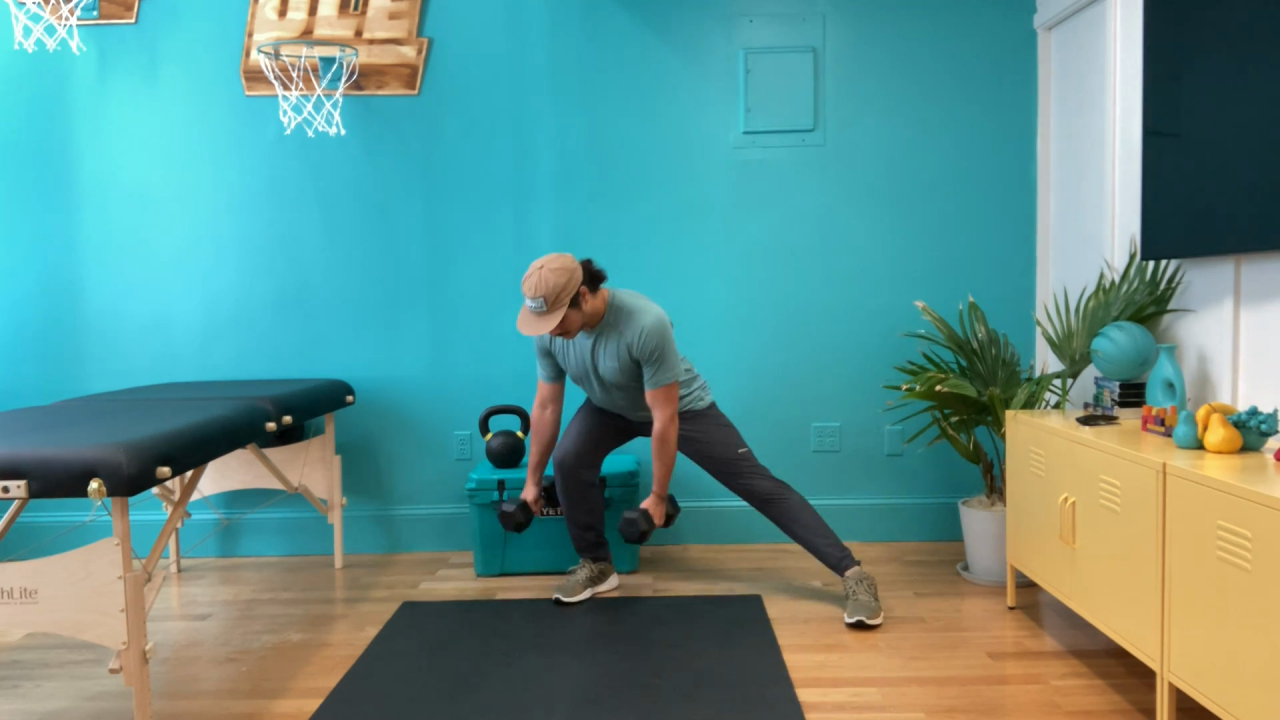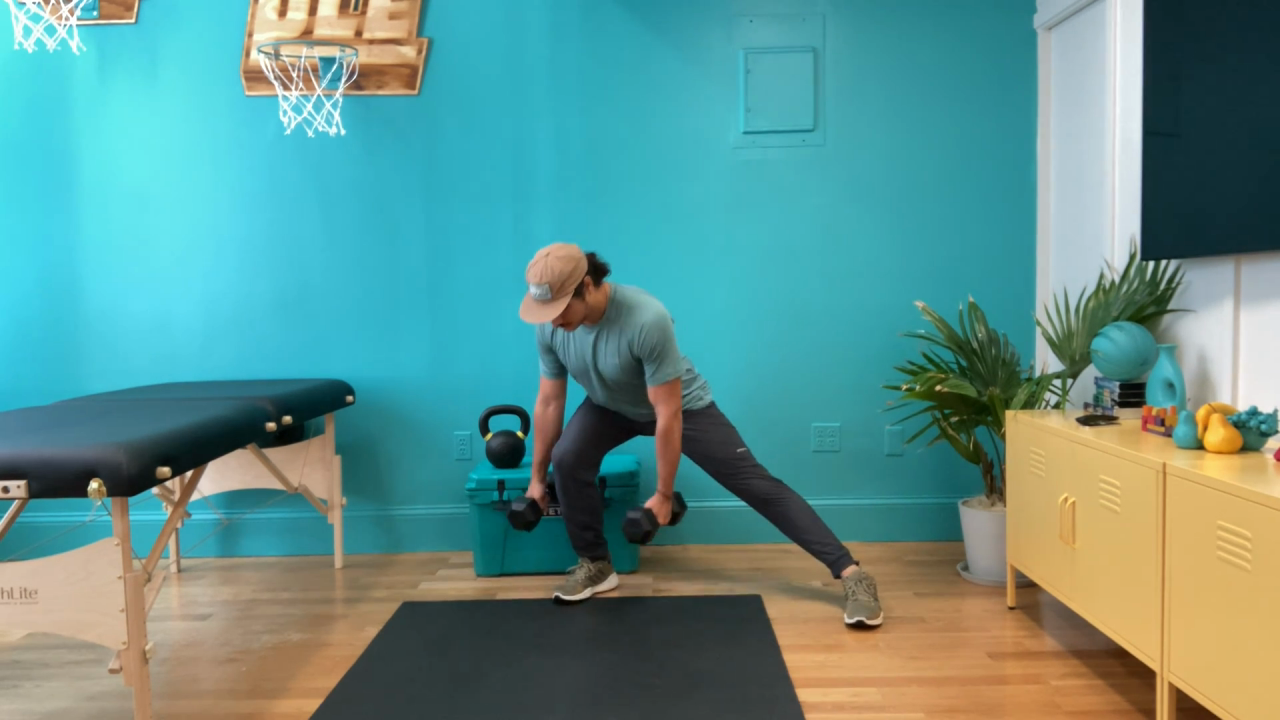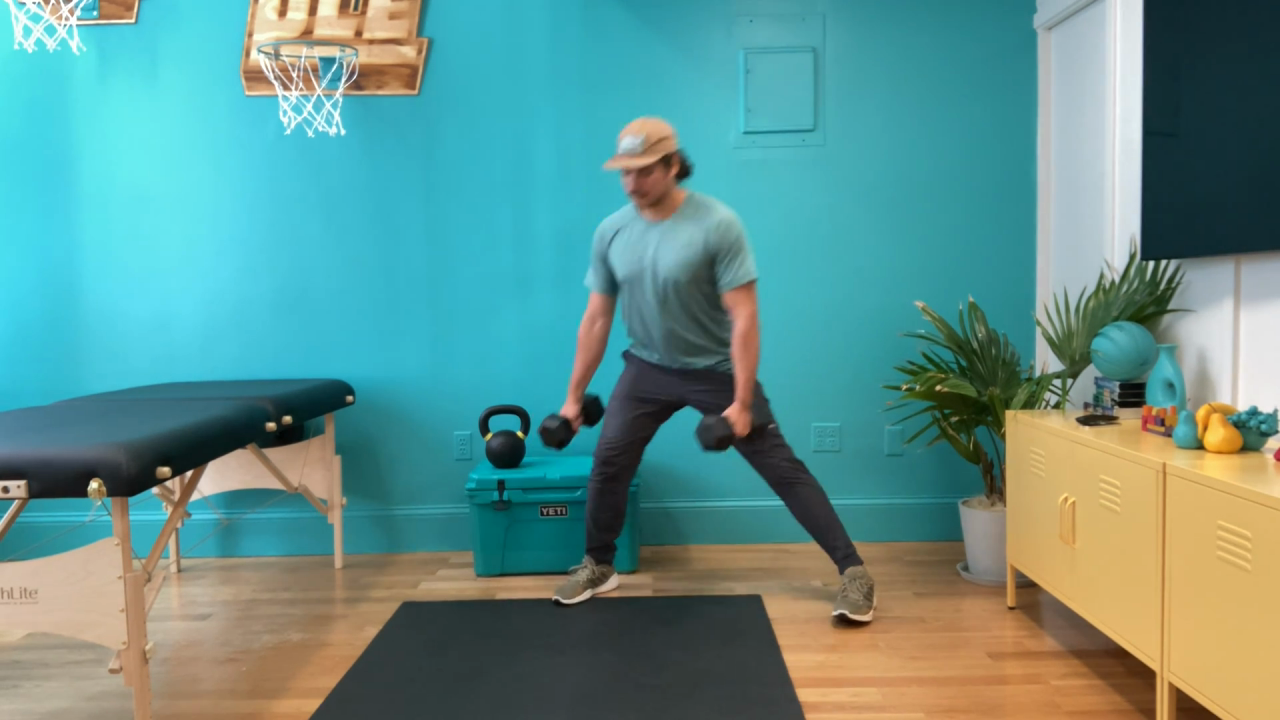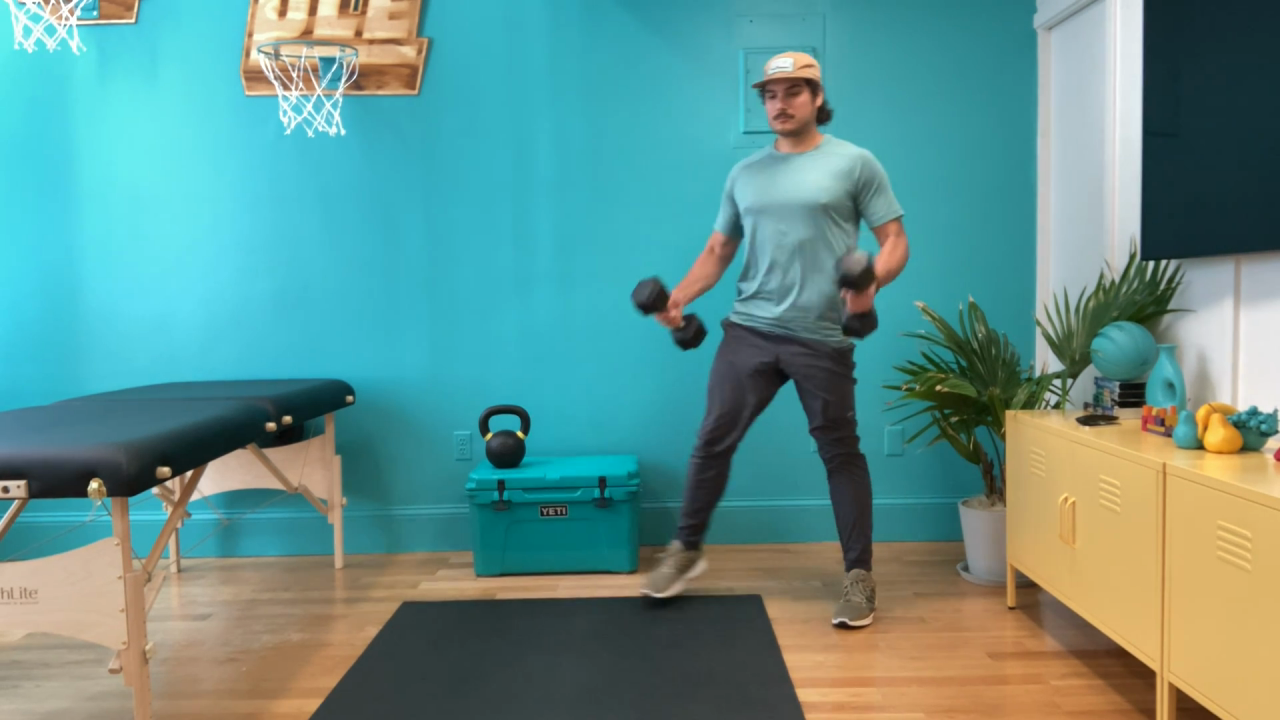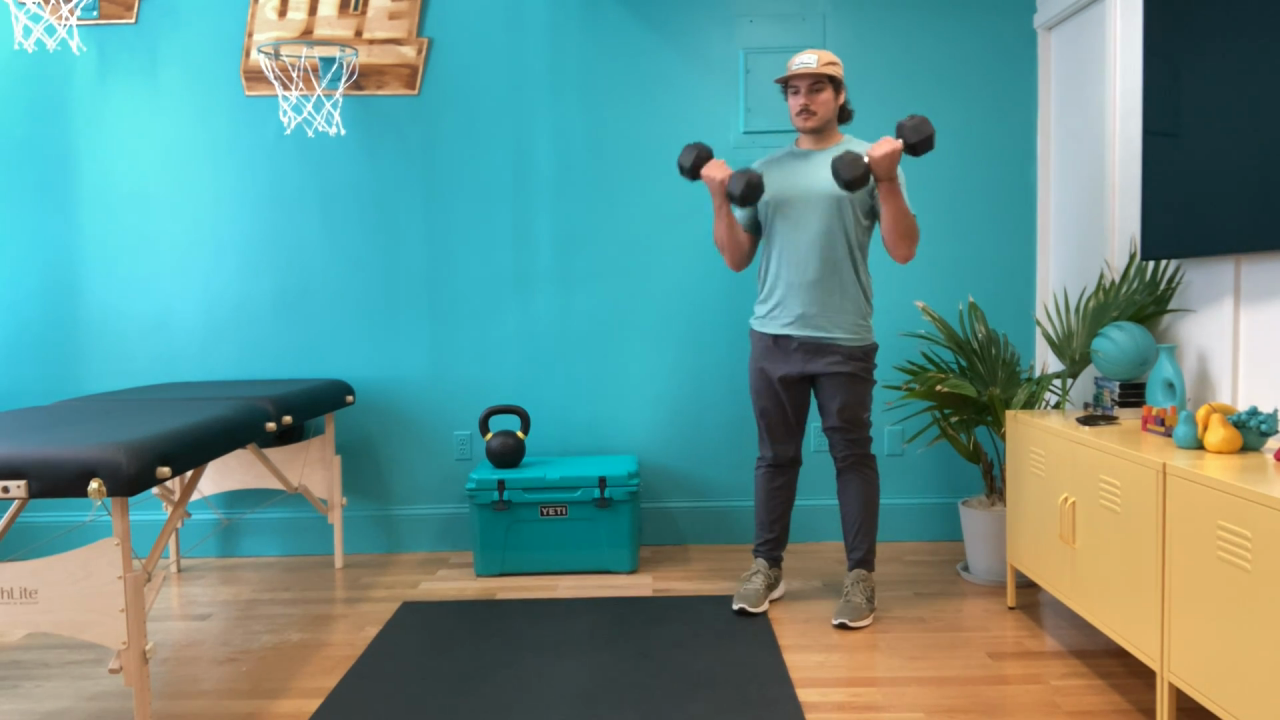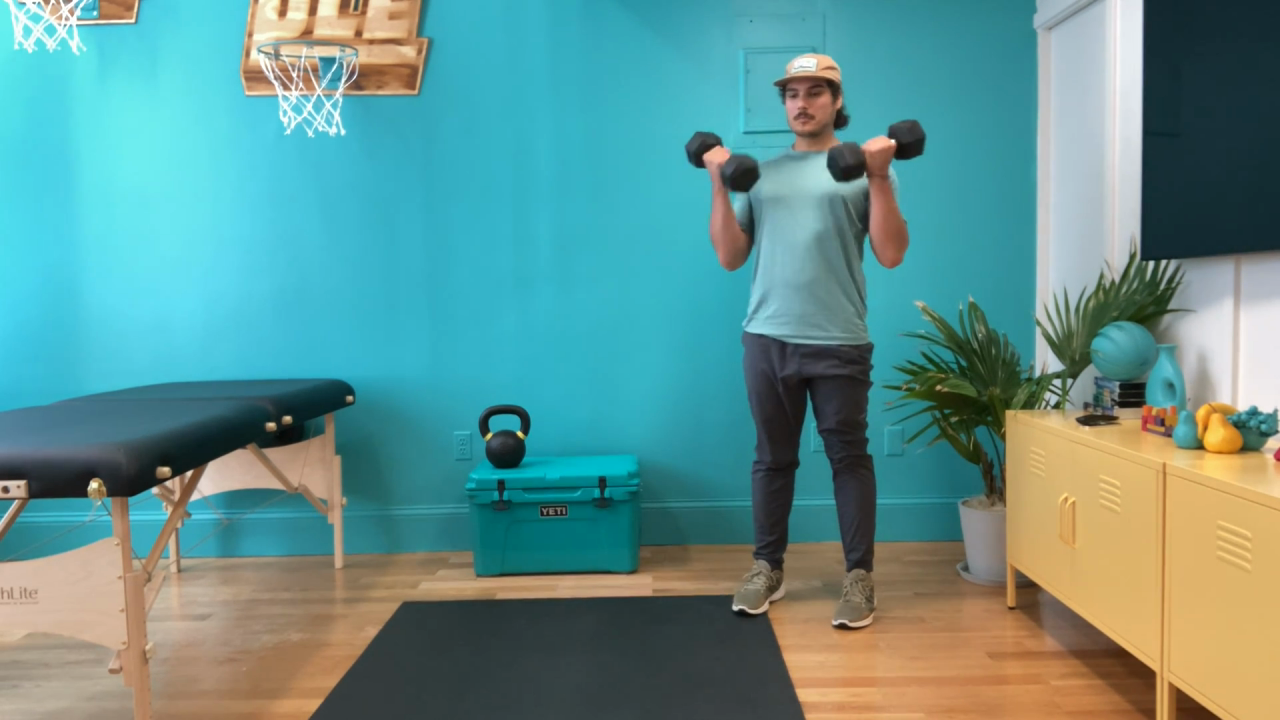
dt=0.4s
person 1, frame 1
left shoulder: (645, 323)
right shoulder: (548, 333)
left elbow: (665, 417)
right elbow: (546, 406)
left wrist: (658, 495)
right wrist: (533, 479)
left hip: (684, 405)
left knee: (758, 484)
right knee: (569, 460)
left ankle: (852, 573)
right ankle: (595, 564)
person 1, frame 2
left shoulder: (646, 320)
right shoulder: (549, 327)
left elbow: (667, 414)
right elbow: (548, 403)
left wrist: (663, 495)
right wrist: (536, 477)
left hip: (680, 405)
right hip: (609, 406)
left knee: (756, 483)
right knee: (569, 463)
left ankle: (850, 573)
right ankle: (595, 564)
person 1, frame 3
left shoulder: (716, 224)
right shoulder: (610, 233)
left elbow: (745, 316)
right elbow: (596, 317)
left wrist: (742, 403)
right wrist: (575, 395)
left hip: (715, 369)
right hip: (647, 367)
left knee: (780, 467)
right knee: (610, 457)
left ankle: (853, 572)
right ankle: (598, 564)
person 1, frame 4
left shoulder: (856, 164)
right shoulder: (745, 172)
left elbow: (896, 243)
right elbow: (718, 250)
left wrist: (872, 281)
right wrist: (682, 294)
left hip: (822, 339)
right hip: (748, 331)
left knee: (840, 452)
right knee: (713, 440)
left ankle: (859, 575)
right ankle: (686, 549)
person 1, frame 5
left shoulder: (870, 161)
right shoulder: (764, 169)
left elbow: (904, 250)
right elbow: (736, 258)
left wrist: (886, 180)
right wrist: (719, 198)
left hip: (844, 340)
right hip: (773, 336)
left knee: (852, 454)
right knee: (775, 455)
left ankle: (860, 576)
right ankle: (766, 567)
person 1, frame 6
left shoulder: (866, 164)
right shoulder: (761, 173)
left elbow: (892, 254)
right elbow: (731, 257)
left wrist: (878, 179)
right wrist: (719, 187)
left hip: (839, 343)
right hip: (767, 339)
left knee: (849, 456)
right knee: (773, 457)
left ankle: (859, 576)
right ankle: (767, 567)
